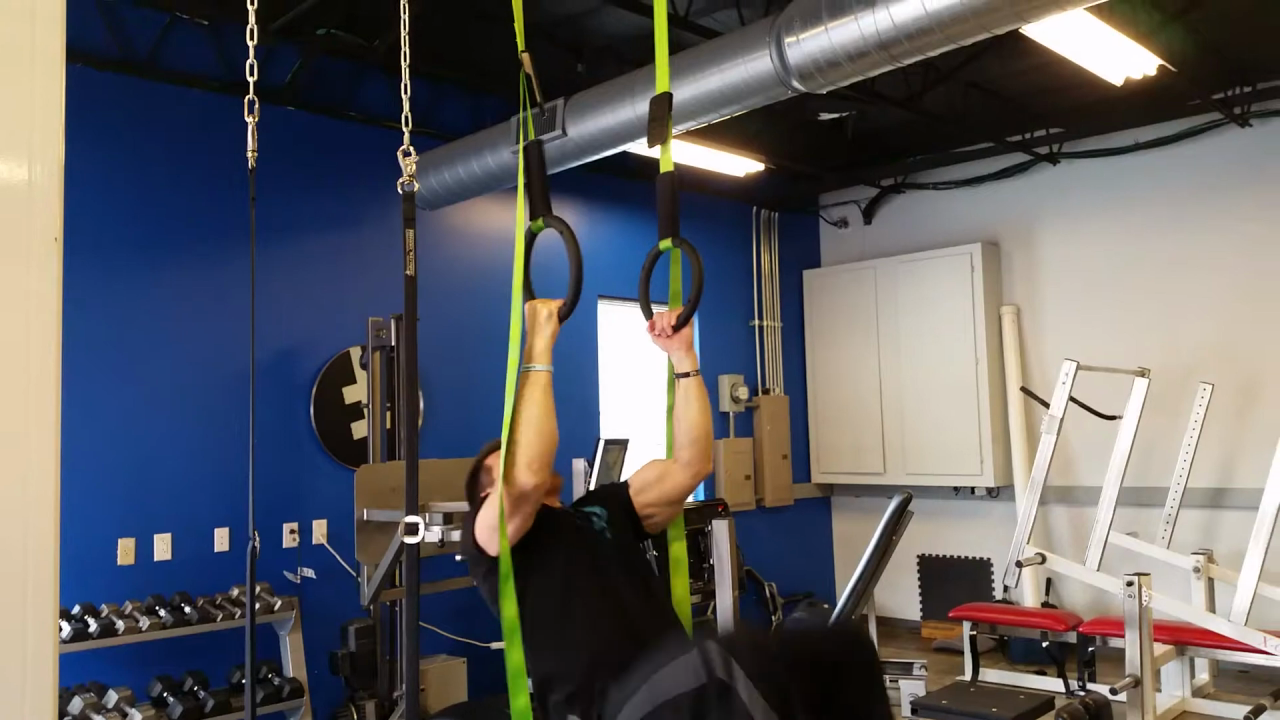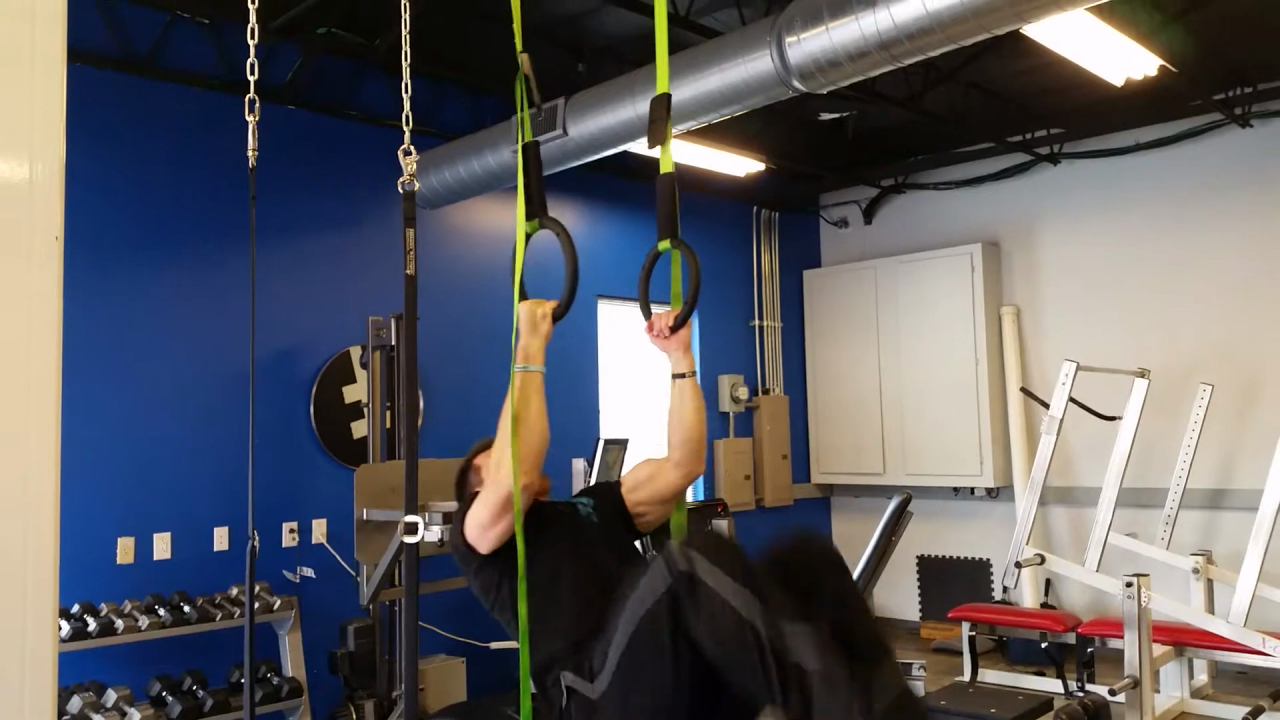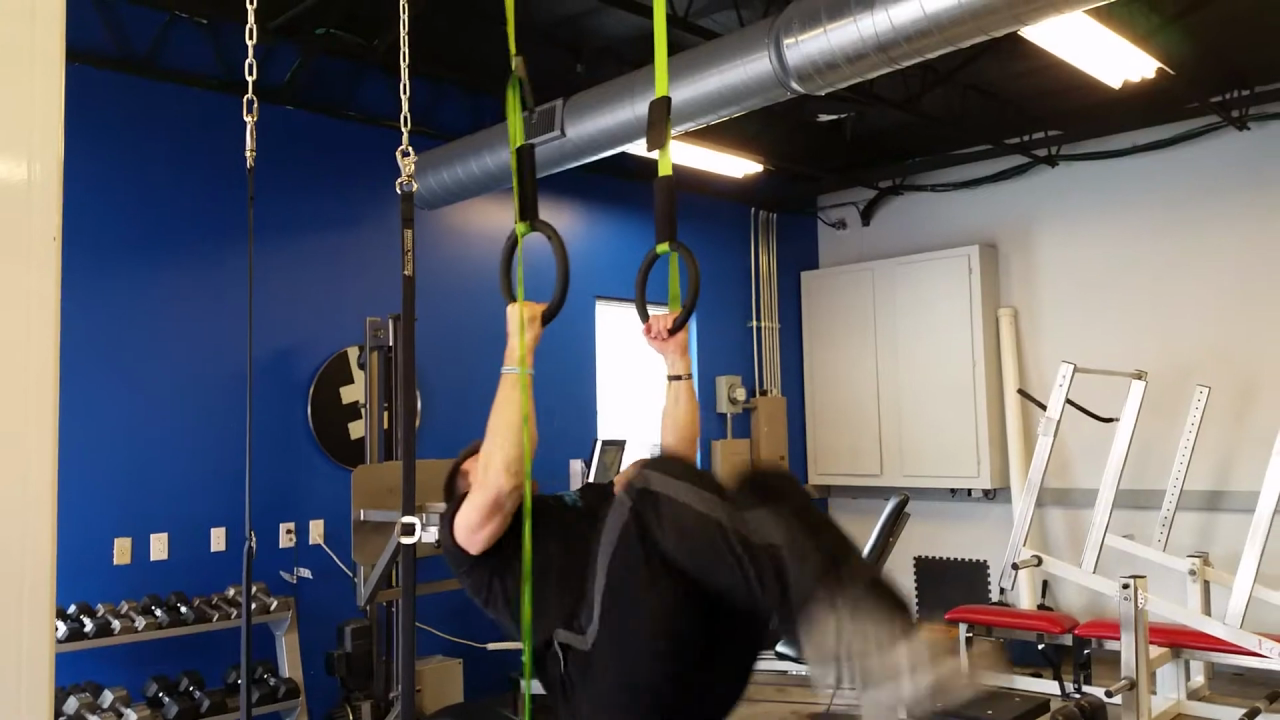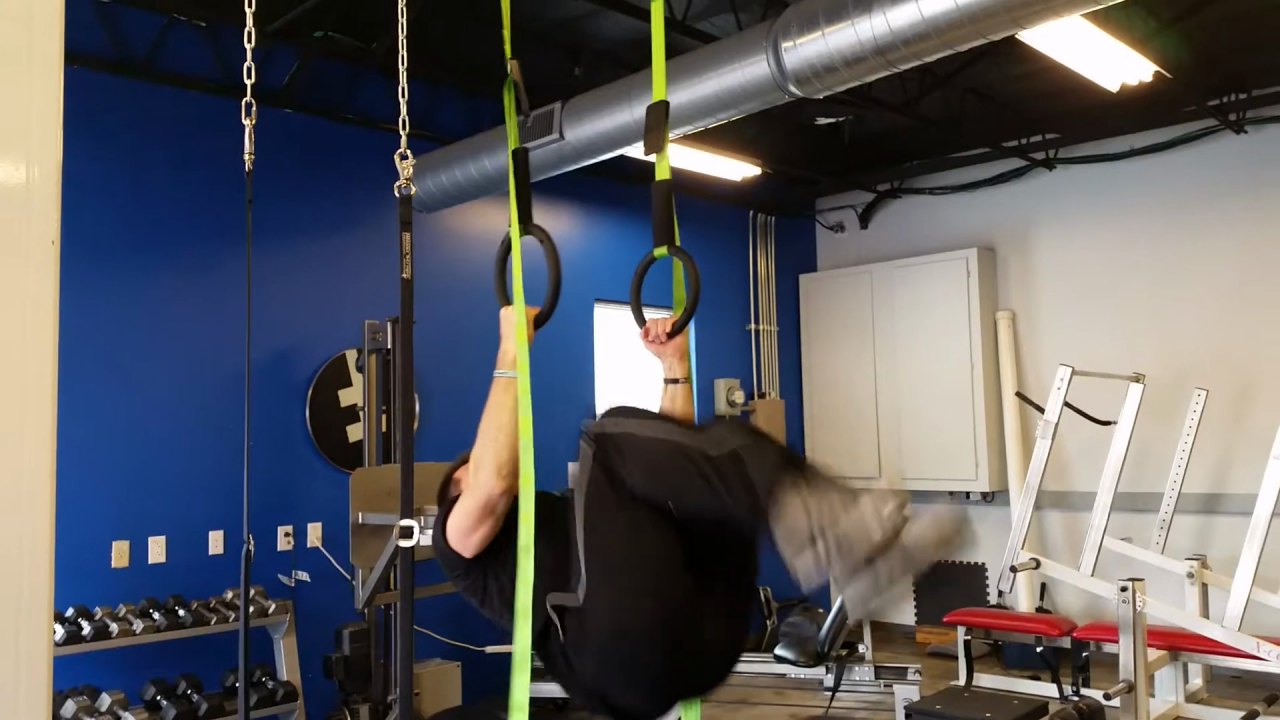
dt=0.1s
person 1, frame 1
left shoulder: (604, 512)
right shoulder: (498, 536)
left elbow: (691, 464)
right elbow: (522, 481)
left wrist: (683, 357)
right wrist: (537, 350)
left knee: (842, 651)
right knee: (734, 667)
person 1, frame 2
left shoulder: (593, 508)
right shoulder: (482, 537)
left elbow: (683, 465)
right elbow: (512, 482)
left wrist: (680, 358)
right wrist: (530, 350)
left knee: (805, 559)
right knee: (700, 564)
person 1, frame 3
left shoulder: (582, 507)
right shoulder: (473, 538)
left elbow: (681, 467)
right elbow: (504, 478)
left wrist: (676, 361)
right wrist: (519, 350)
left hip: (694, 672)
left knee: (767, 490)
right knee: (660, 490)
left ankle: (884, 658)
person 1, frame 4
left shoulder: (579, 507)
right shoulder: (465, 541)
left elbow: (665, 472)
right elbow: (495, 481)
left wrist: (674, 365)
right wrist: (510, 356)
left hip: (692, 647)
right hip: (618, 645)
left knee: (725, 445)
right knee: (619, 434)
left ankle: (829, 533)
right ankle: (824, 535)
